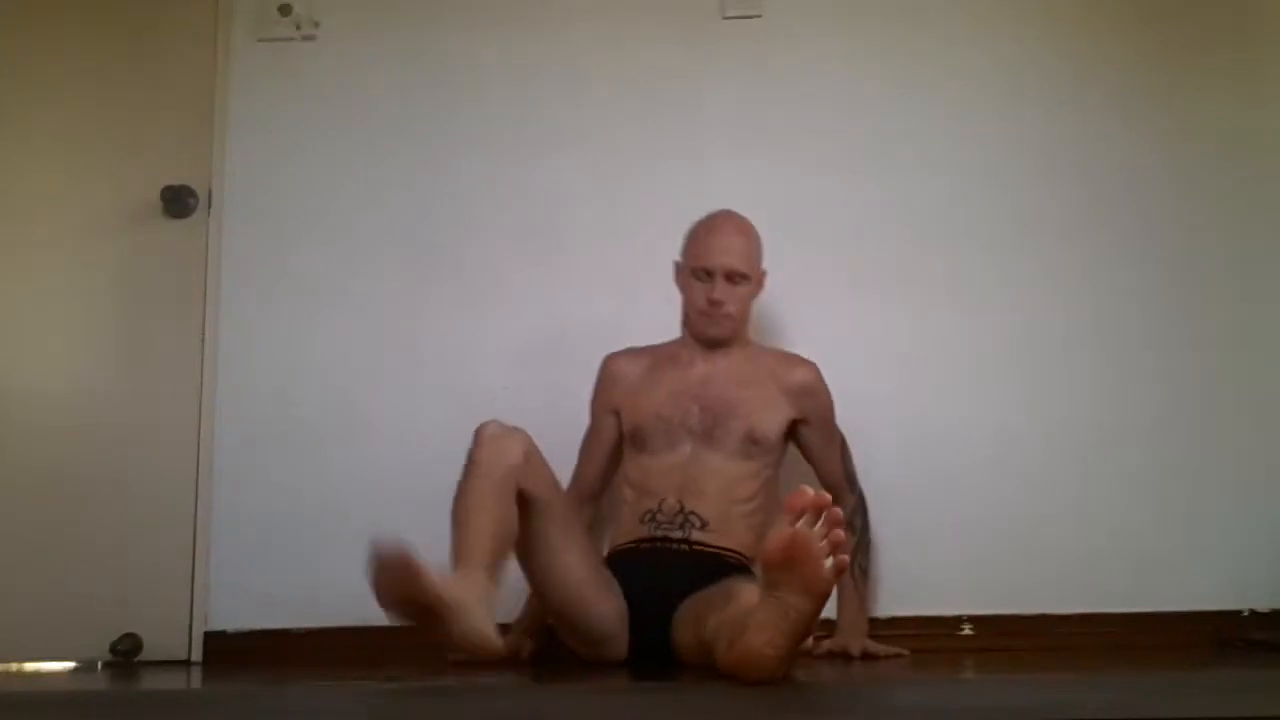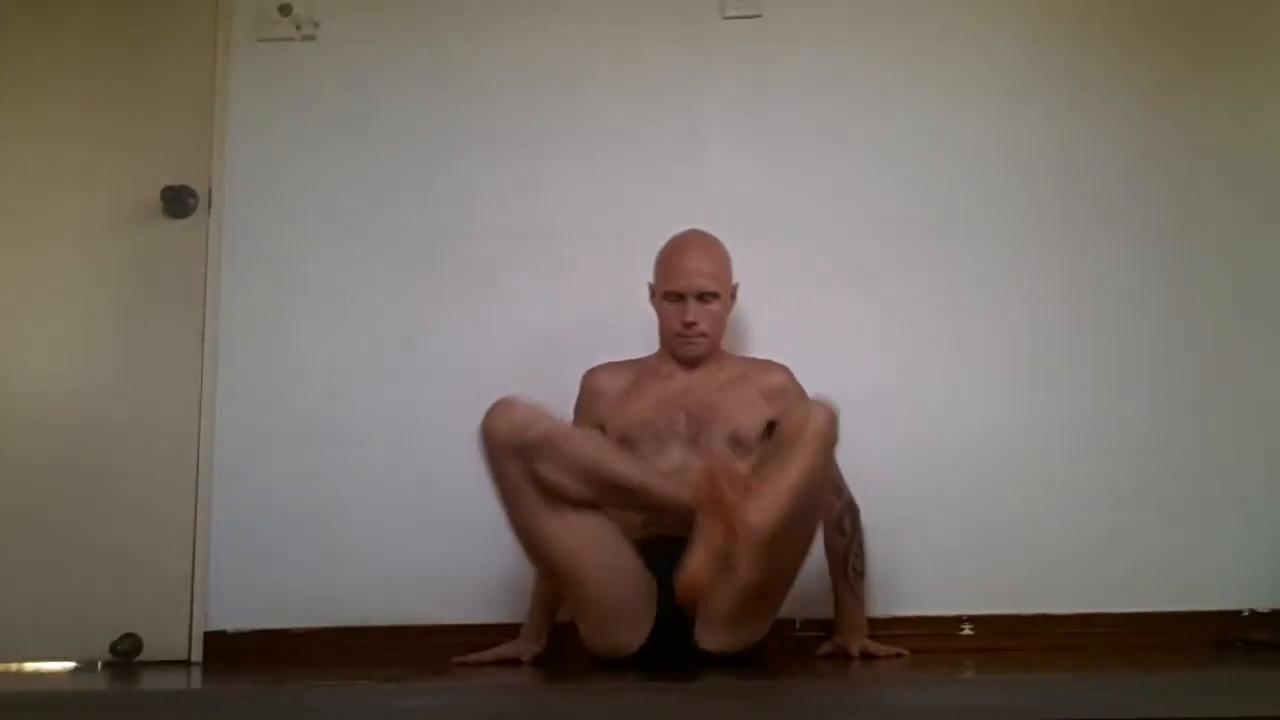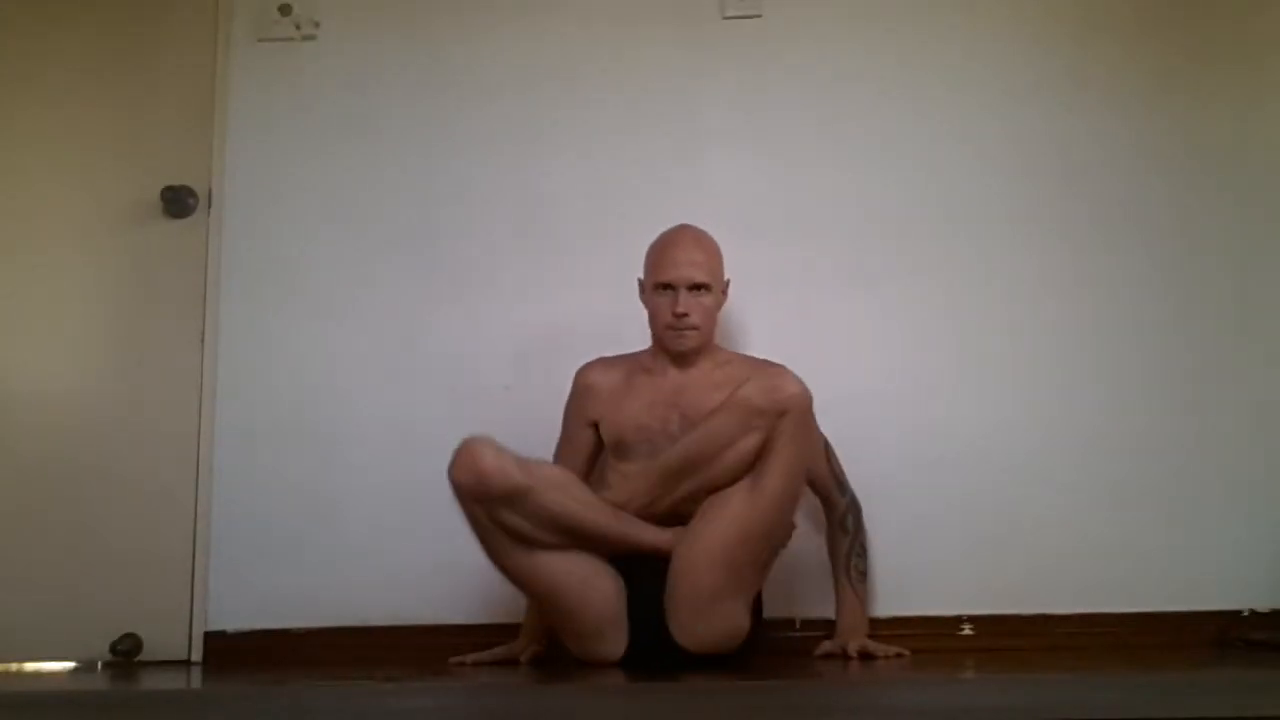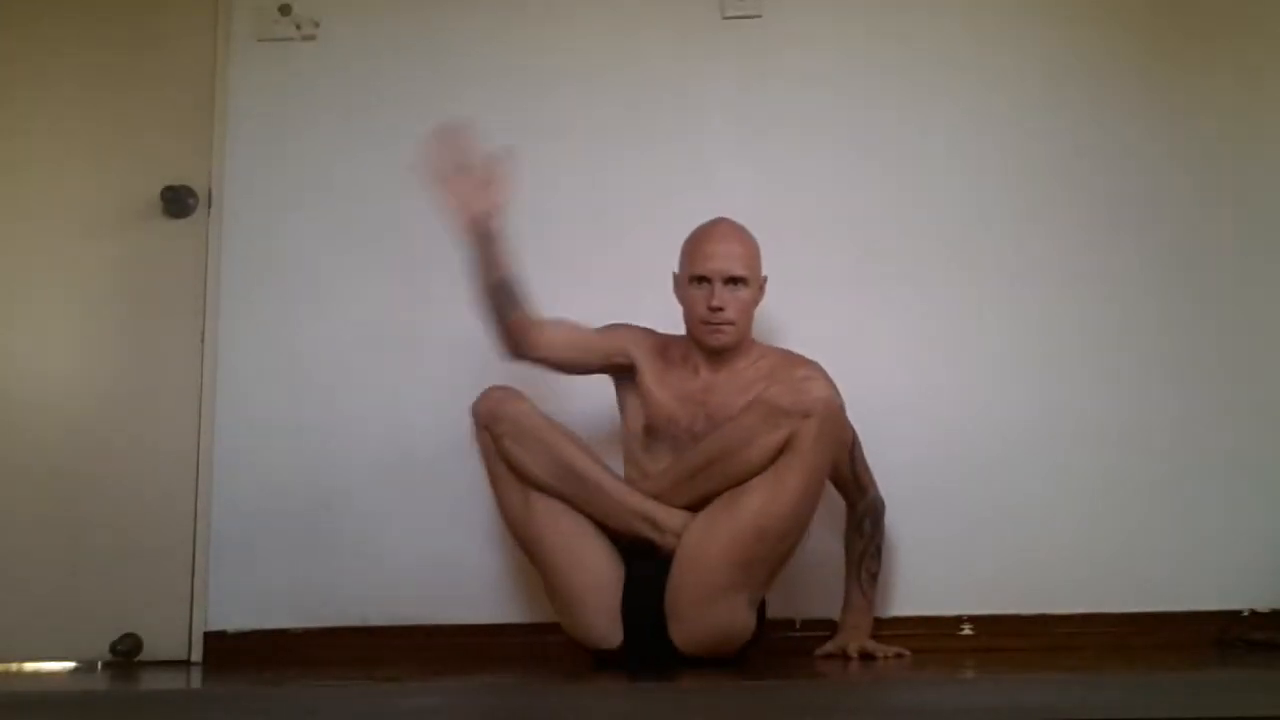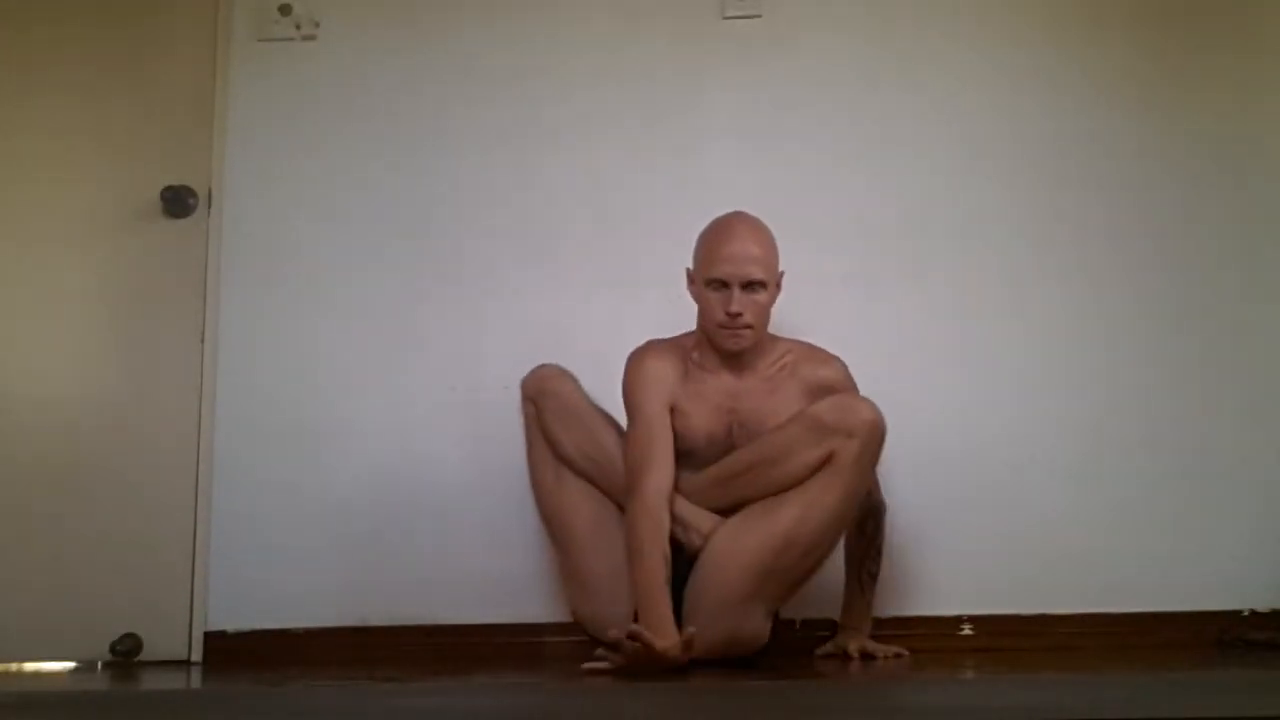
dt=0.5s
person 1, frame 1
left shoulder: (793, 382)
right shoulder: (624, 374)
left elbow: (847, 497)
right elbow: (583, 499)
left wrist: (852, 623)
right wrist: (529, 626)
left hip: (718, 595)
right hip: (611, 611)
right knee: (499, 442)
right ankle: (469, 608)
person 1, frame 2
left shoulder: (770, 386)
right shoulder: (606, 386)
left elbow: (837, 501)
right elbow: (568, 506)
left wrist: (852, 627)
right wrist: (534, 632)
left hip: (725, 621)
right hip: (625, 613)
left knee: (816, 420)
right knee: (506, 423)
person 1, frame 3
left shoulder: (764, 384)
right shoulder: (598, 383)
left elbow: (839, 499)
right elbow: (560, 499)
left wrist: (851, 627)
right wrist: (532, 632)
left hip: (708, 617)
right hip: (607, 623)
left knee: (780, 398)
right knee: (476, 463)
person 1, frame 4
left shoulder: (793, 378)
right shoulder: (641, 355)
left elbow: (865, 499)
right elbow: (526, 338)
left wrist: (856, 623)
right wrist: (484, 225)
left hip: (706, 613)
right hip: (611, 612)
left knee: (813, 399)
right knee: (496, 406)
right ankle: (663, 525)
person 1, frame 5
left shoulder: (819, 376)
right shoulder: (658, 367)
left elbow: (864, 504)
right elbow: (647, 497)
left wrist: (855, 626)
right wrist: (659, 630)
left hip: (724, 614)
right hip: (624, 606)
left knee: (857, 420)
right knee: (546, 384)
